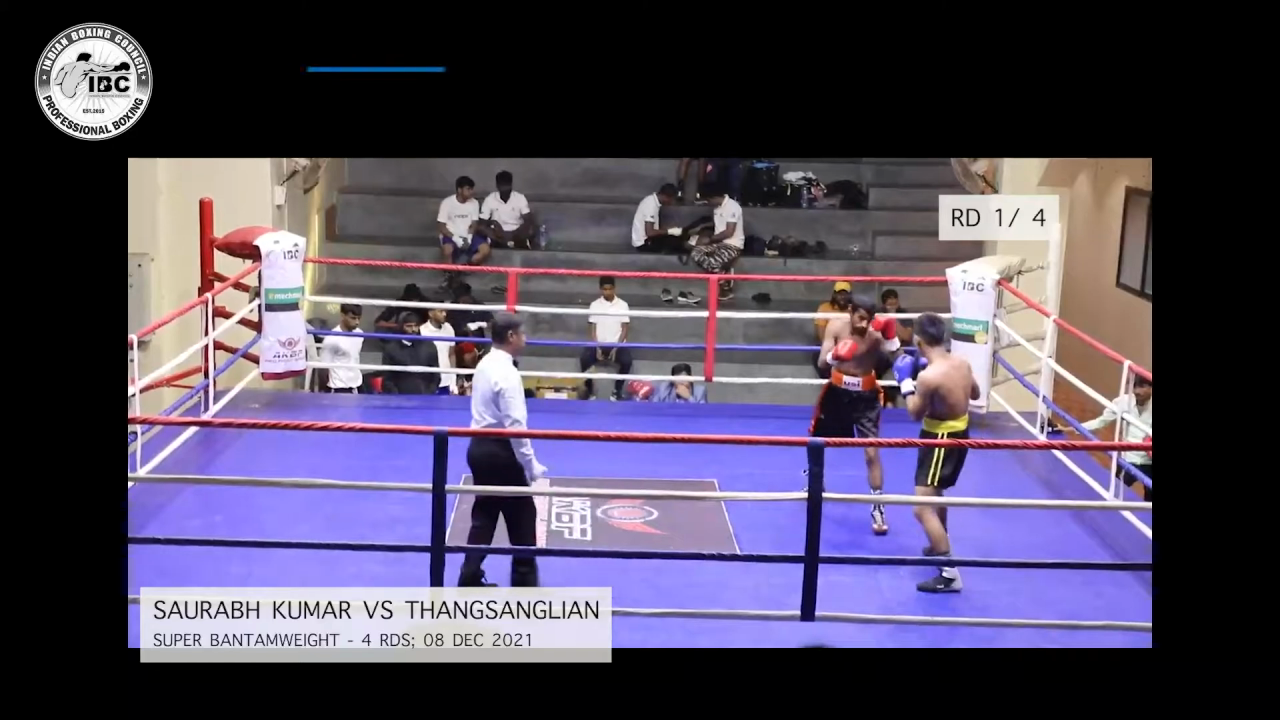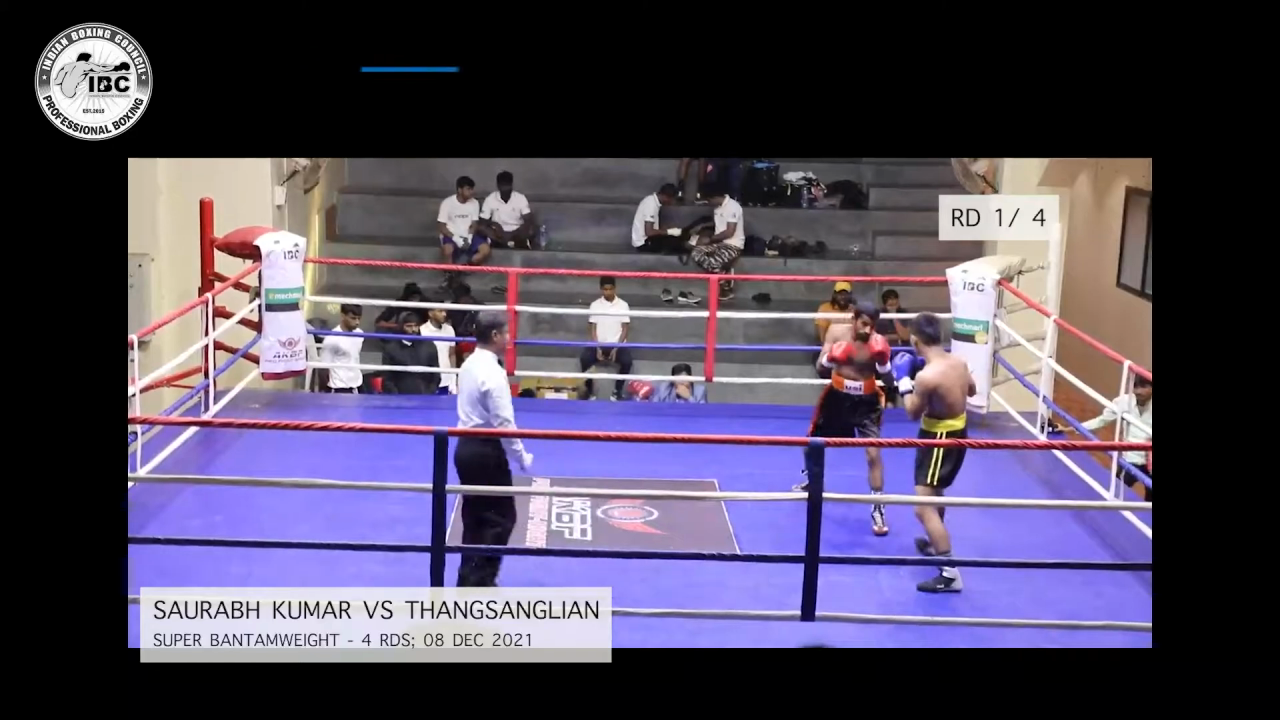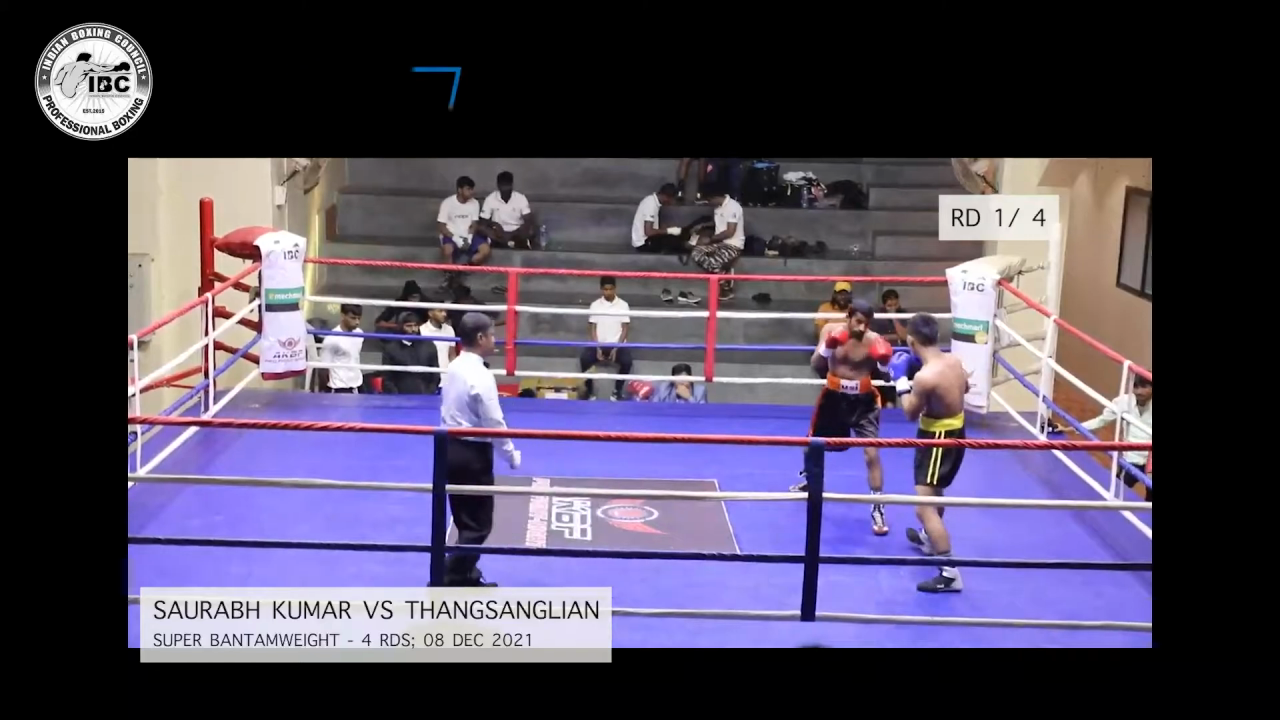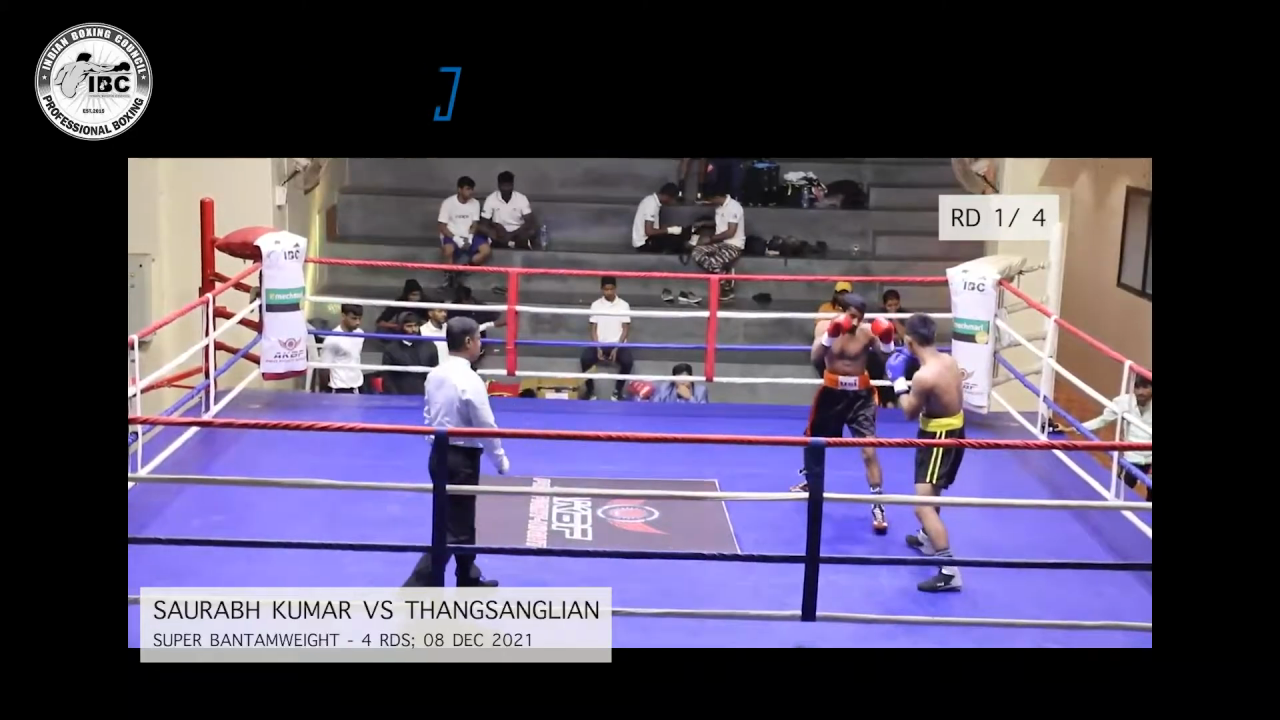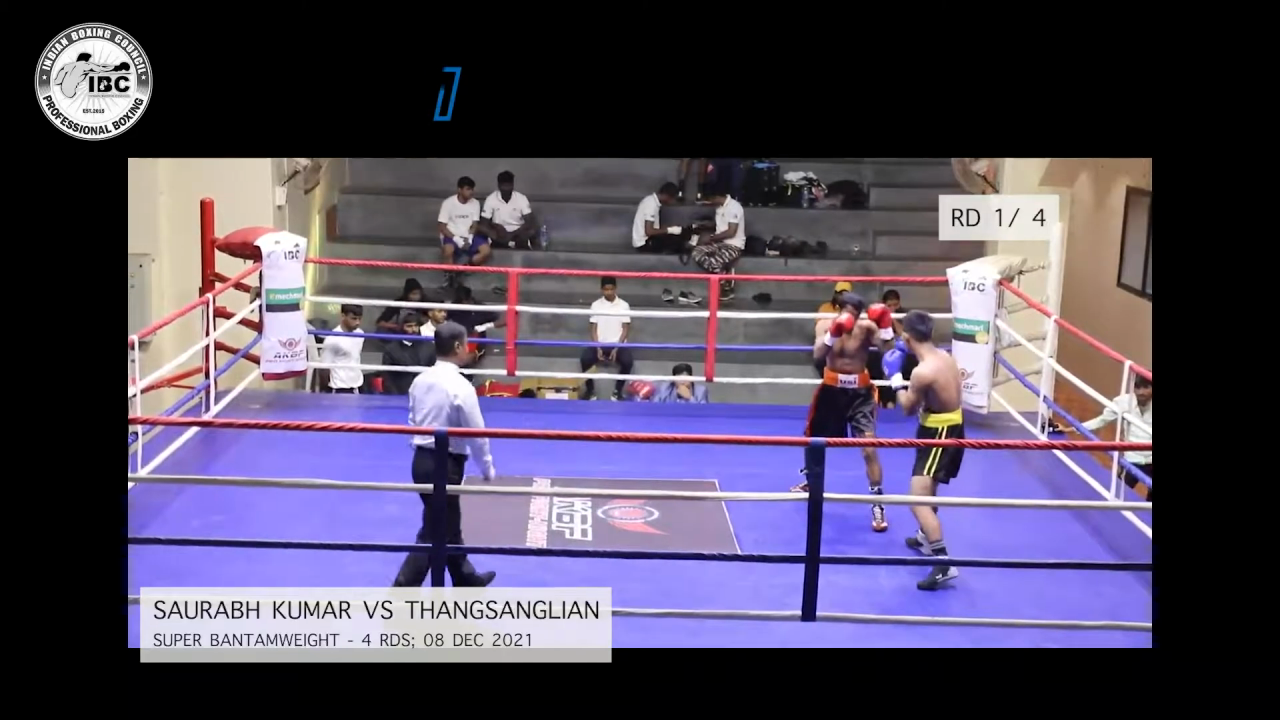
dt=0.1s
person 1, frame 1
left shoulder: (927, 377)
right shoulder: (961, 363)
left elbow: (915, 414)
right elbow: (975, 393)
left wrist: (905, 381)
left hip: (939, 440)
right hip: (958, 435)
left knee: (923, 509)
right knee: (935, 497)
left ankle: (949, 574)
right ankle: (939, 547)
person 1, frame 2
left shoulder: (925, 376)
right shoulder: (958, 362)
left elbow: (913, 413)
right elbow: (971, 390)
left wrist: (903, 379)
left hip: (939, 440)
right hip: (956, 435)
left knee: (924, 509)
right knee: (934, 495)
left ankle: (949, 574)
right ankle: (934, 543)
person 1, frame 3
left shoulder: (924, 377)
right shoulder: (953, 360)
left elbow: (911, 413)
right elbow: (964, 388)
left wrist: (900, 379)
left hip: (938, 439)
right hip: (953, 434)
left knee: (925, 508)
right knee: (932, 494)
left ankle: (950, 574)
right ankle: (928, 539)
person 1, frame 4
left shoulder: (923, 376)
right shoulder: (948, 360)
left elbow: (910, 413)
left wrist: (898, 379)
left hip: (938, 438)
right hip: (953, 433)
left knee: (923, 507)
right knee: (930, 495)
left ankle: (949, 572)
right ankle: (927, 540)
person 1, frame 5
left shoulder: (922, 372)
right shoulder: (945, 356)
left elbow: (908, 408)
left wrist: (894, 375)
right wrist: (909, 369)
left hip: (939, 435)
right hip: (951, 430)
left knee: (919, 500)
right knee: (927, 489)
left ankle: (944, 563)
right ankle: (926, 539)
person 2, frame 1
left shoulder: (485, 365)
right shoulder: (506, 373)
right elbow: (514, 424)
right wrist: (531, 464)
left hip: (479, 447)
right hip: (499, 452)
left knee: (484, 517)
right knee: (522, 517)
left ankle: (471, 579)
right ankle: (524, 583)
person 2, frame 2
left shoulder: (469, 365)
right shoulder: (492, 373)
right elbow: (503, 423)
right wrist: (522, 458)
left hip: (466, 448)
right hip: (486, 452)
left knee: (474, 518)
right knee: (501, 519)
left ankle: (470, 580)
right ankle: (479, 582)
person 2, frame 3
left shoulder: (452, 368)
right shoulder: (480, 376)
right elbow: (494, 424)
right wrist: (512, 455)
left hip: (452, 451)
right hip: (473, 455)
left knee: (466, 521)
right knee: (476, 526)
left ankle: (466, 578)
right ankle: (447, 585)
person 2, frame 4
left shoulder: (435, 375)
right shoulder: (470, 381)
right elbow: (487, 428)
right wrist: (501, 459)
left hip: (438, 455)
right hip: (460, 460)
left knee: (459, 524)
right knee: (455, 532)
left ankle: (469, 578)
right ankle: (415, 588)
person 2, frame 5
left shoulder: (420, 380)
right shoulder: (460, 387)
right elbow: (476, 435)
right wrist: (487, 468)
left hip: (421, 460)
right hip: (445, 465)
left knee: (447, 526)
right knee: (432, 536)
left ankle: (465, 577)
person 3, frame 1
left shoulder: (876, 334)
right shoulder: (835, 328)
left elbow: (894, 355)
right elbow: (822, 363)
left wrist: (890, 335)
right wrist: (832, 357)
left hip: (865, 395)
right hip: (836, 391)
left knee: (871, 453)
left ankle: (878, 509)
person 3, frame 2
left shoulder: (877, 341)
right shoulder: (836, 332)
right elbow: (819, 368)
left wrist: (883, 361)
right wrist: (828, 360)
left hip: (865, 399)
right hip: (837, 394)
left knee: (873, 454)
right knee: (812, 443)
left ankle: (878, 510)
right ankle: (813, 483)
person 3, frame 3
left shoulder: (873, 339)
right shoulder: (830, 331)
right elbow: (815, 365)
left wrist: (885, 362)
right wrist: (826, 346)
left hip: (863, 398)
right hip: (834, 395)
left knee: (871, 454)
left ankle: (877, 510)
right ankle: (811, 484)
person 3, frame 4
left shoulder: (868, 332)
right shoulder: (826, 327)
right elbow: (815, 359)
left wrist: (887, 341)
right wrist: (830, 335)
left hip: (860, 395)
right hip: (832, 392)
left knee: (869, 451)
left ankle: (878, 507)
right ankle: (811, 483)
person 3, frame 5
left shoulder: (867, 327)
right shoulder: (825, 325)
left elbow: (889, 350)
right elbow: (818, 357)
left wrist: (885, 326)
right wrist: (833, 332)
left hip: (860, 392)
right hip: (831, 390)
left knee: (869, 450)
right knee: (812, 441)
left ankle: (878, 505)
right ankle: (812, 483)
